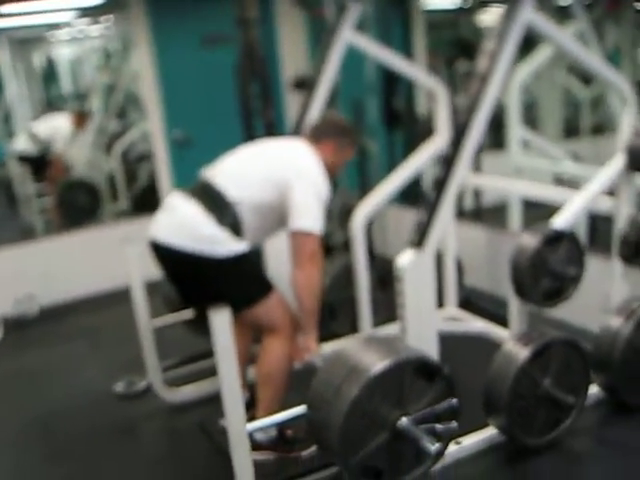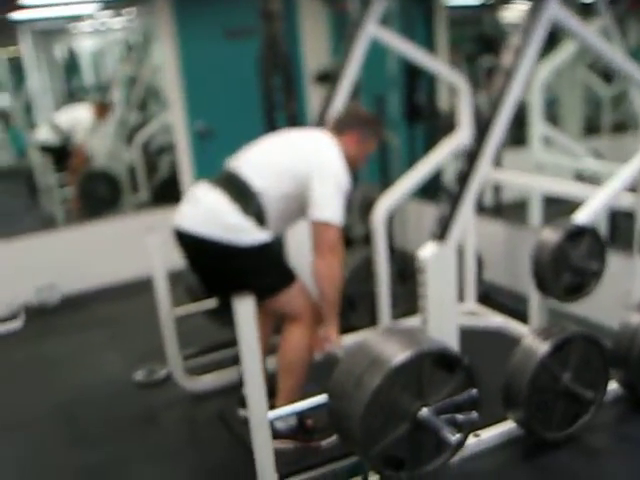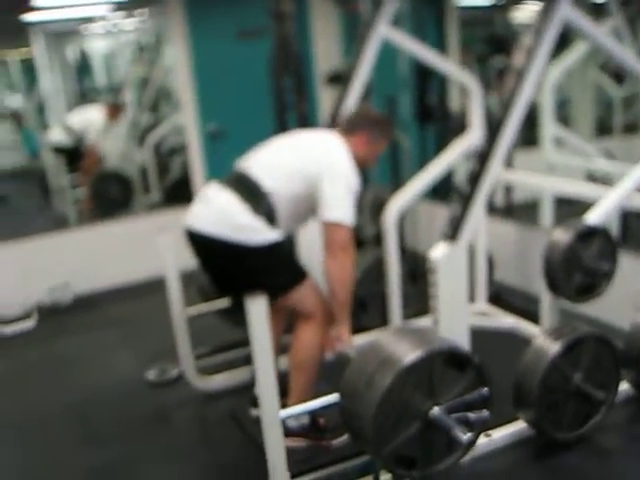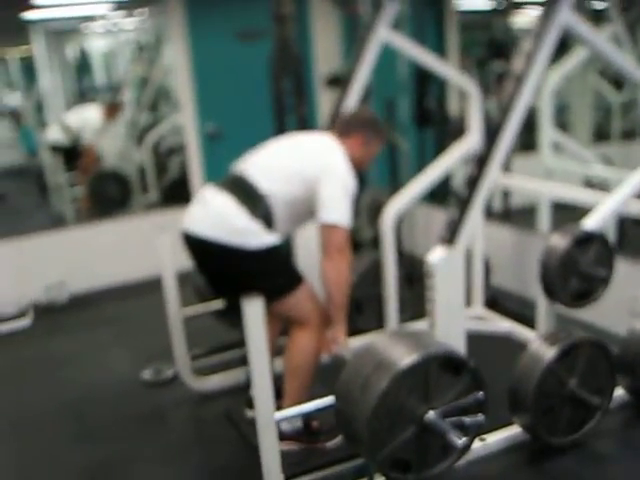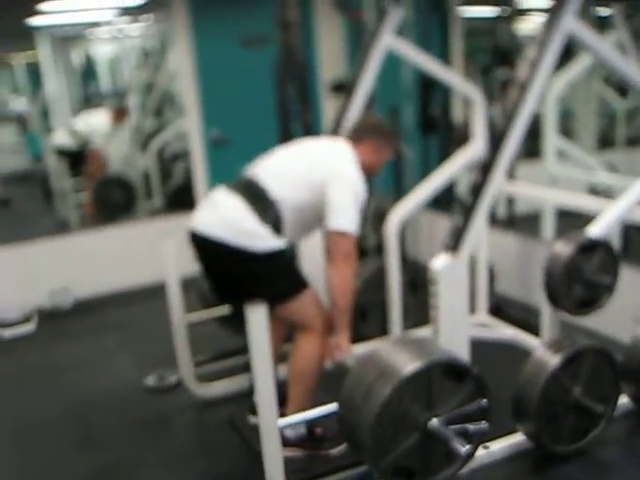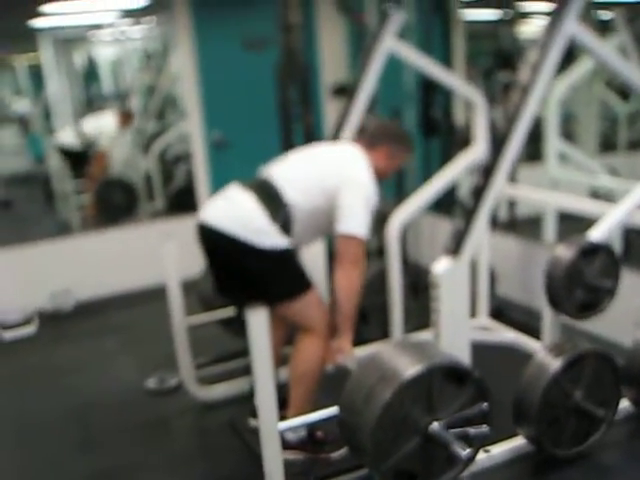
dt=0.2s
person 1, frame 1
left shoulder: (276, 150)
right shoulder: (310, 174)
right elbow: (307, 260)
right wrist: (310, 335)
left hip: (166, 231)
right hip: (203, 243)
left knee: (242, 312)
right knee: (280, 326)
right ankle: (264, 434)
person 1, frame 2
left shoulder: (301, 141)
right shoulder: (331, 164)
right elbow: (328, 250)
right wrist: (331, 326)
left hip: (191, 219)
right hip: (227, 232)
left knee: (265, 302)
right knee: (302, 315)
right ankle: (283, 422)
person 1, frame 3
left shoulder: (311, 142)
right shoulder: (339, 166)
right elbow: (339, 250)
right wrist: (343, 325)
left hip: (201, 220)
right hip: (237, 232)
left knee: (277, 300)
right knee: (314, 313)
right ankle: (295, 421)
person 1, frame 4
left shoulder: (305, 145)
right shoulder: (337, 168)
right elbow: (336, 252)
right wrist: (339, 327)
left hip: (198, 224)
right hip: (235, 236)
left knee: (271, 303)
right knee: (310, 318)
right ankle: (289, 424)
person 1, frame 5
left shoulder: (318, 149)
right shoulder: (347, 173)
right elbow: (342, 259)
right wrist: (342, 334)
left hip: (206, 225)
right hip: (242, 238)
left knee: (277, 309)
right knee: (314, 324)
right ankle: (293, 431)
person 1, frame 6
left shoulder: (332, 154)
right shoulder: (359, 178)
right elbow: (349, 263)
right wrist: (345, 337)
left hip: (216, 219)
right hip: (249, 235)
left knee: (278, 311)
right knee: (316, 325)
right ankle: (294, 433)
